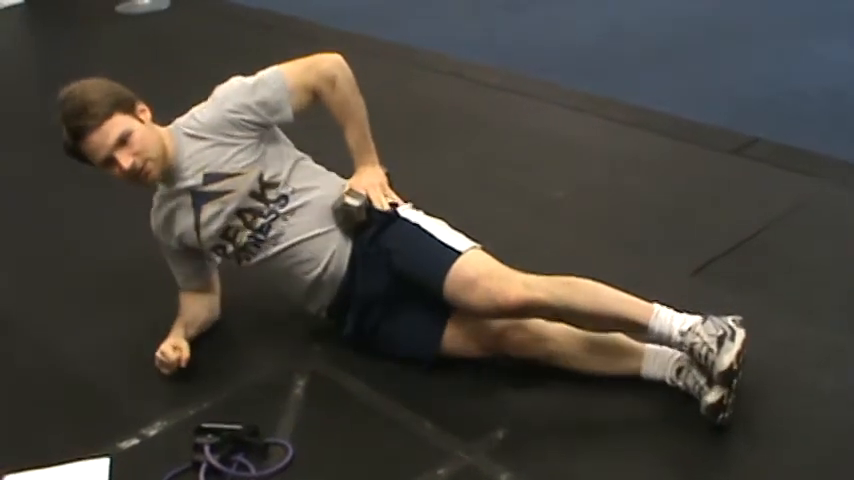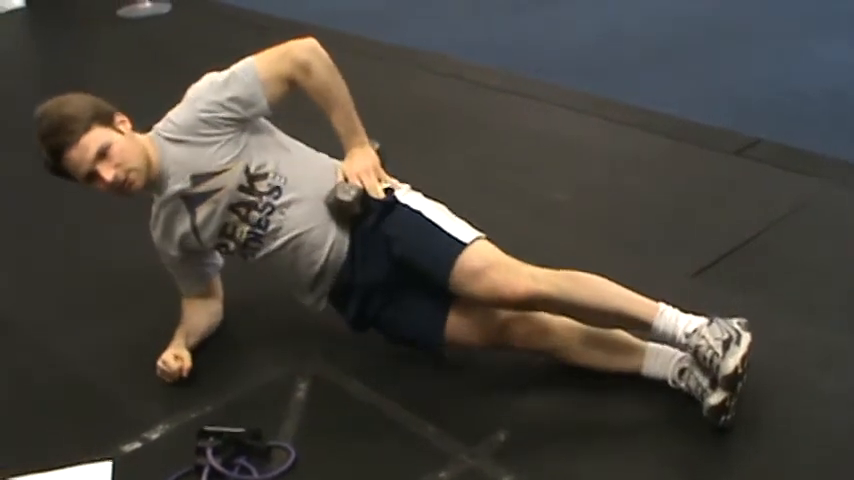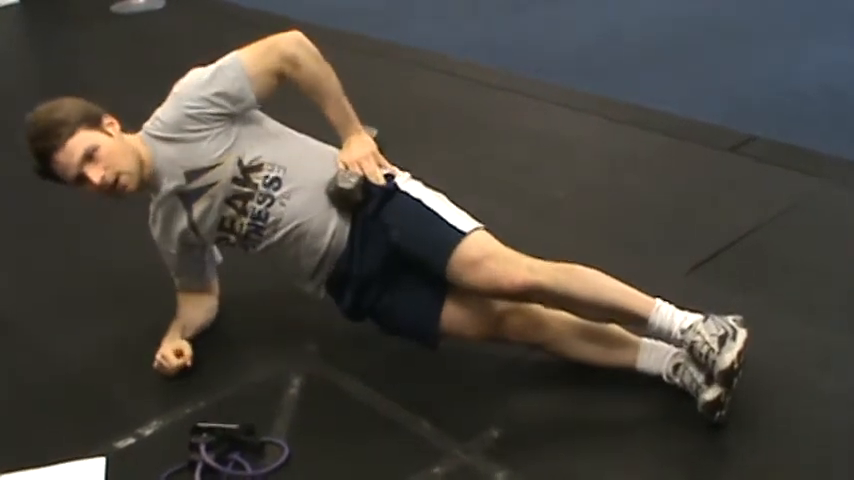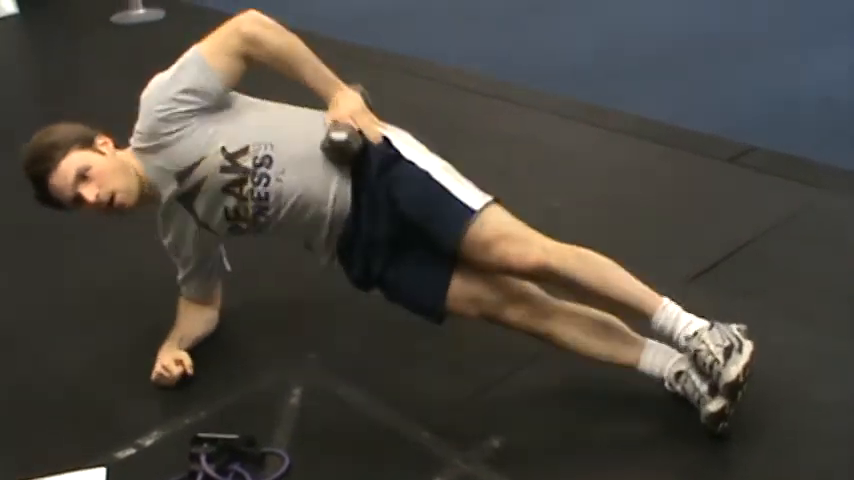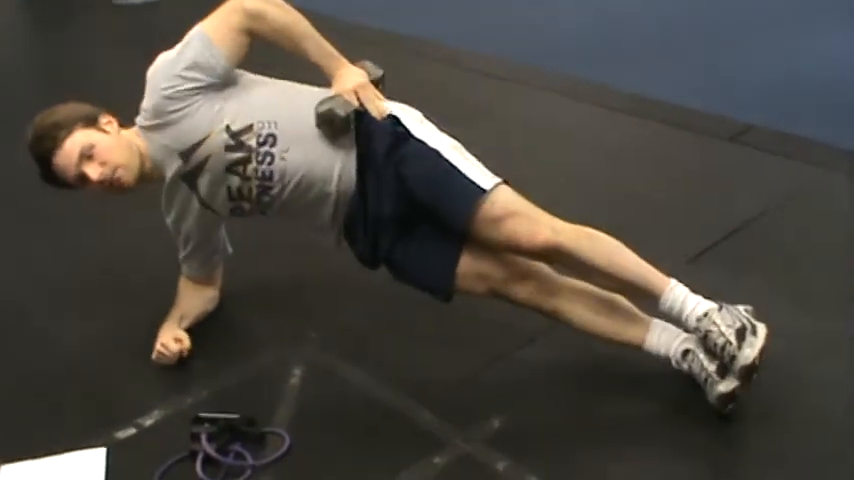
dt=0.3s
person 1, frame 1
left shoulder: (221, 114)
right shoulder: (168, 222)
left elbow: (329, 69)
right elbow: (202, 294)
left wrist: (368, 164)
right wrist: (178, 336)
left hip: (372, 230)
right hip: (354, 307)
left knee: (509, 296)
right knee: (509, 338)
left ankle: (690, 333)
right ankle: (679, 370)
person 1, frame 2
left shoulder: (199, 113)
right shoulder: (168, 229)
left elbow: (305, 54)
right elbow: (204, 298)
left wrist: (357, 144)
right wrist: (180, 343)
left hip: (374, 217)
right hip: (355, 289)
left knee: (511, 286)
right knee: (508, 330)
left ankle: (694, 334)
right ankle: (682, 370)
person 1, frame 3
left shoulder: (187, 109)
right shoulder: (168, 223)
left elbow: (291, 49)
right elbow: (201, 293)
left wrist: (354, 133)
right wrist: (177, 335)
left hip: (372, 205)
right hip: (352, 278)
left knee: (508, 276)
right knee: (505, 322)
left ankle: (690, 330)
right ankle: (678, 366)
person 1, frame 4
left shoulder: (162, 111)
right shoulder: (180, 224)
left elbow: (247, 27)
right elbow: (203, 301)
left wrist: (336, 92)
right wrist: (172, 347)
left hip: (376, 168)
right hip: (361, 245)
left knee: (521, 258)
right knee: (505, 303)
left ankle: (694, 336)
right ankle: (682, 373)
person 1, frame 5
left shoulder: (169, 89)
right shoulder: (185, 205)
right elbow: (204, 282)
left wrist: (340, 68)
right wrist: (173, 326)
left hip: (378, 146)
right hip: (369, 223)
left knee: (531, 236)
right knee: (512, 279)
left ankle: (702, 317)
right ankle: (688, 353)
